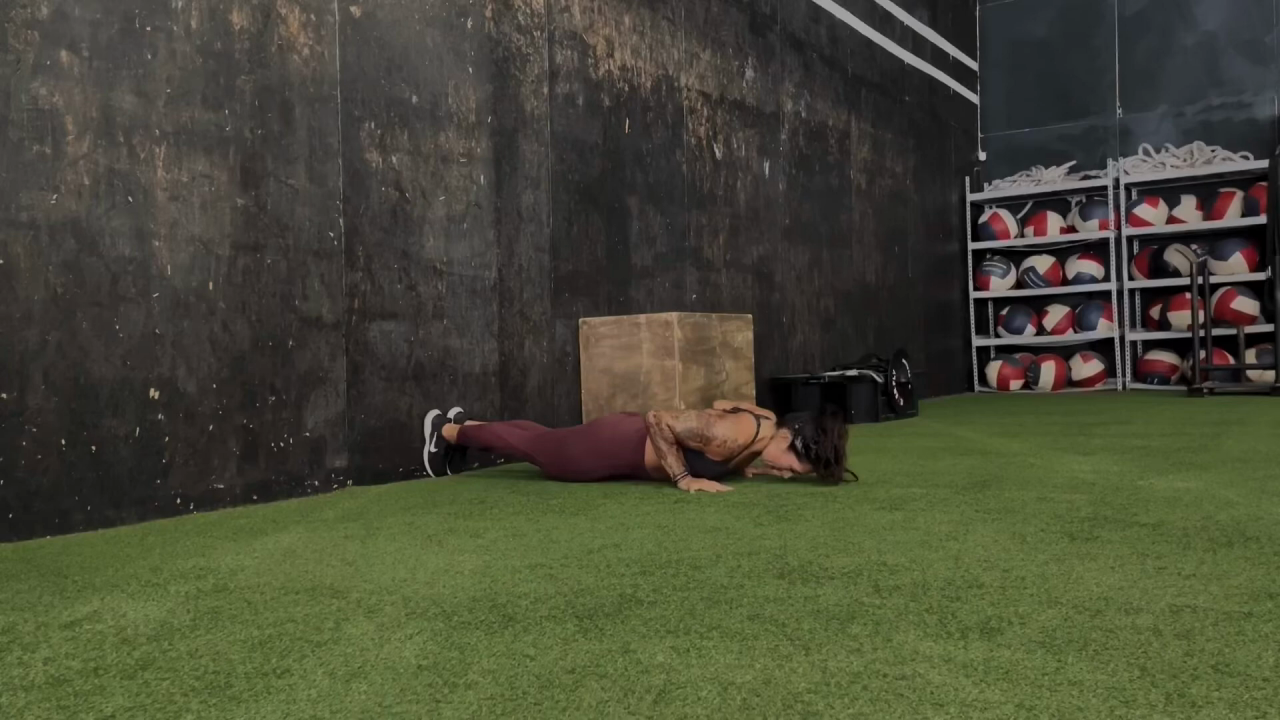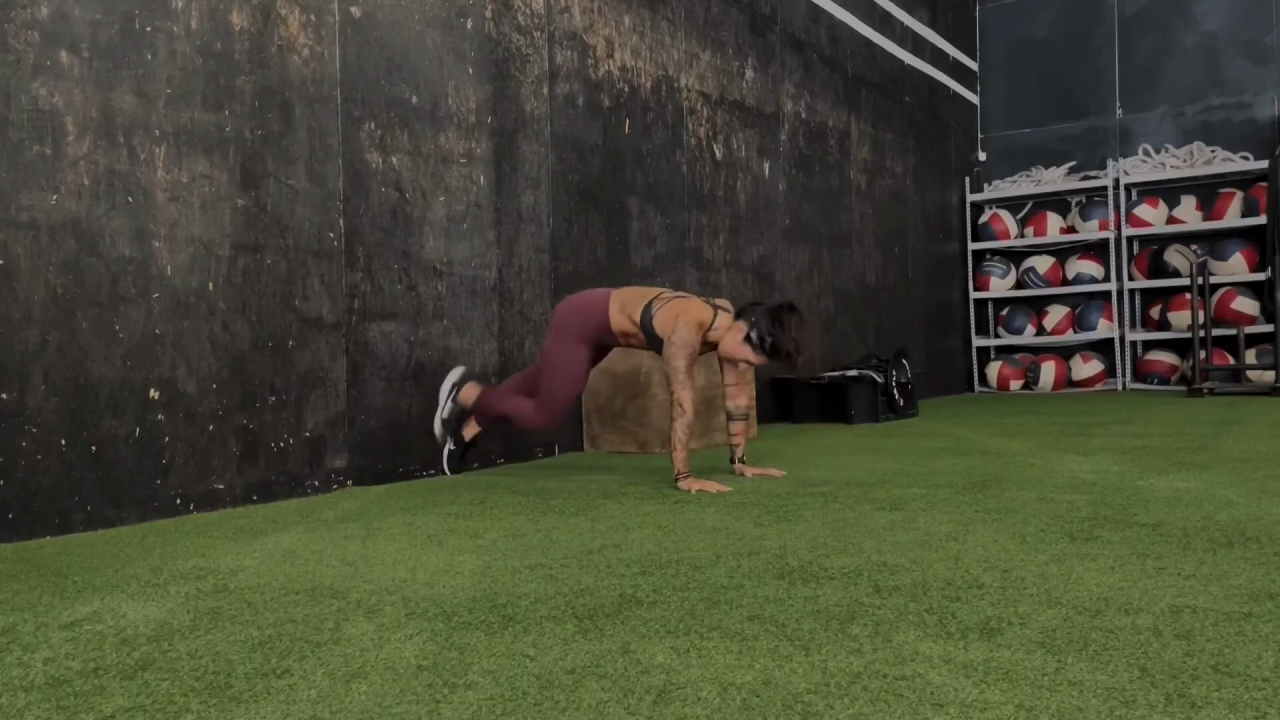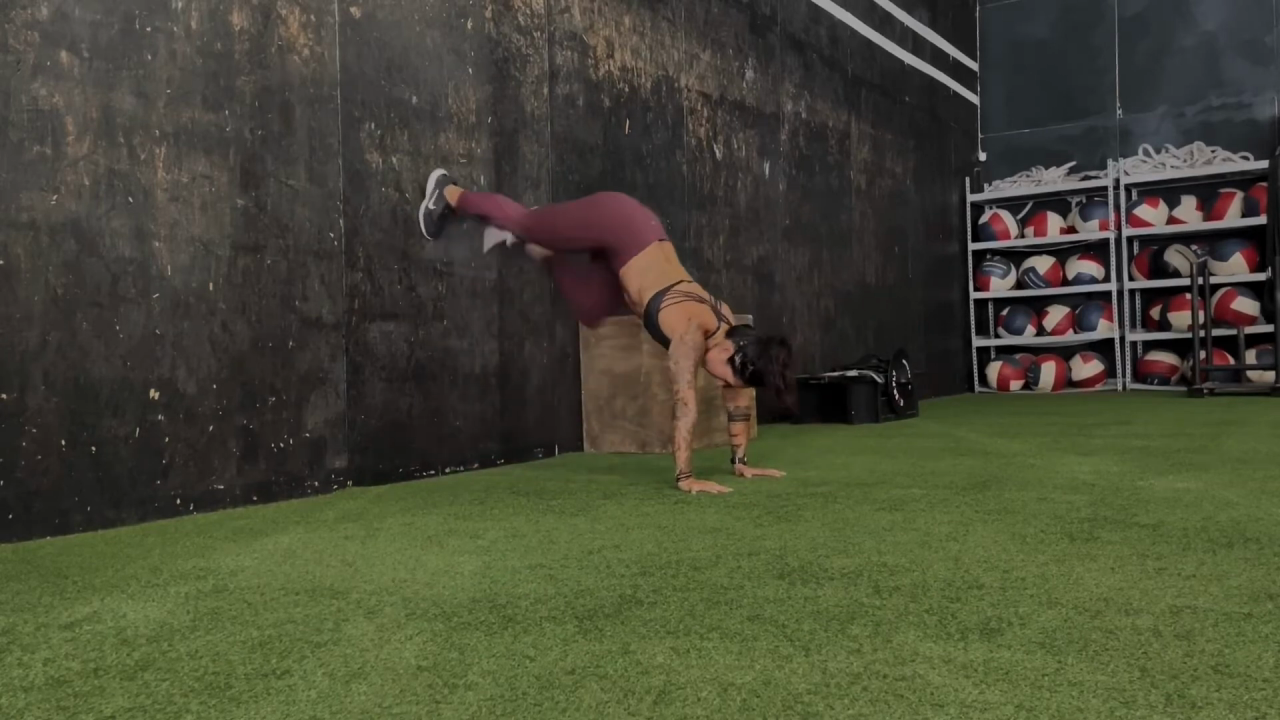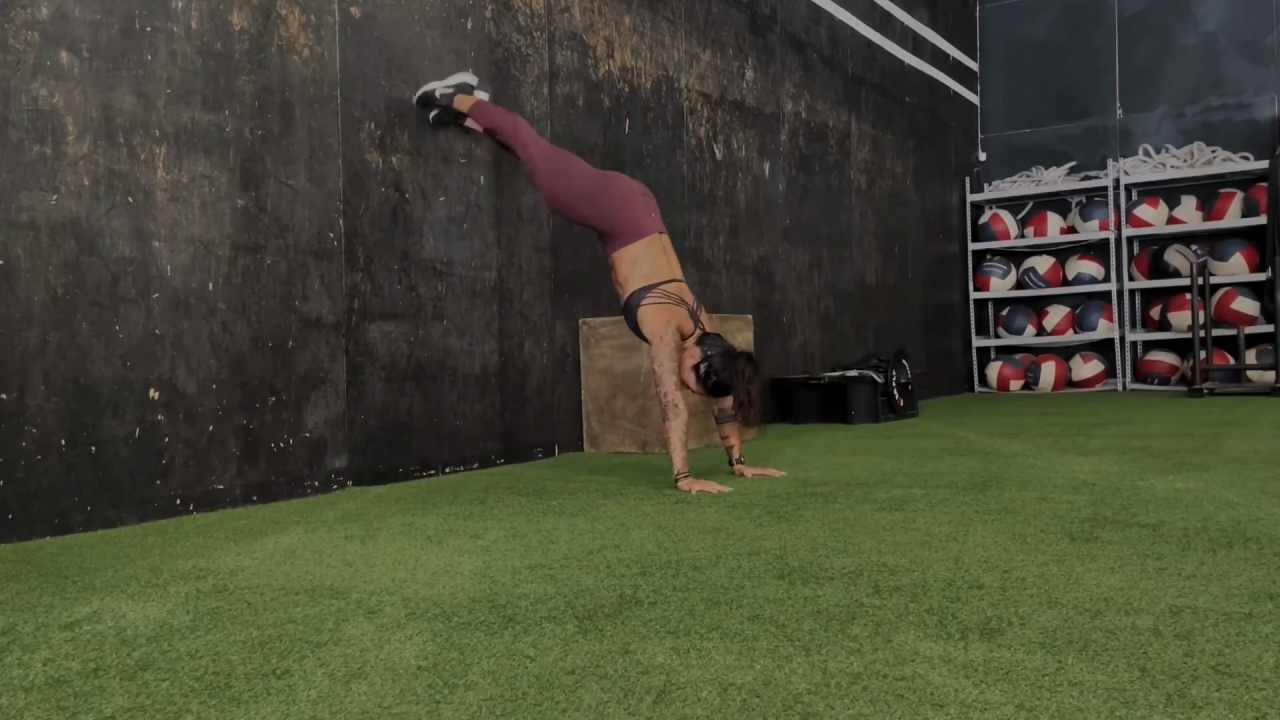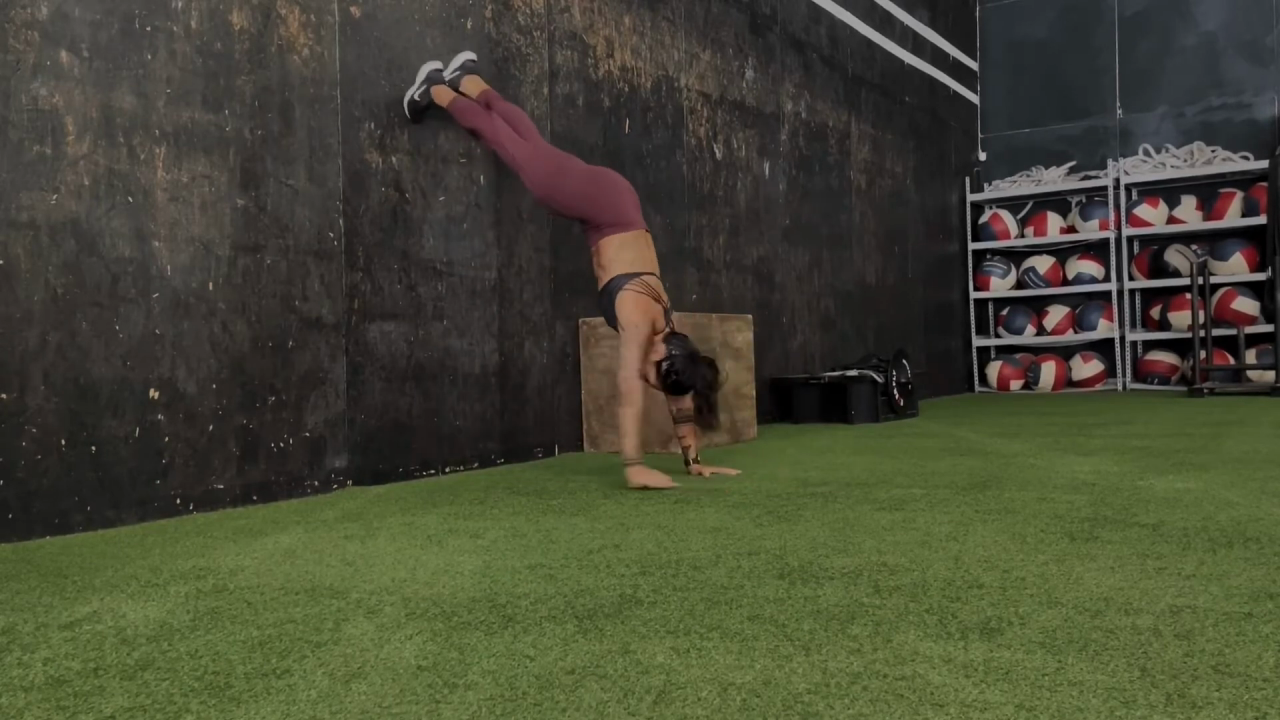
dt=1s
person 1, frame 1
left shoulder: (765, 424)
right shoulder: (736, 434)
left elbow: (717, 407)
right elbow: (659, 418)
left wrist: (740, 465)
right wrist: (683, 478)
left hip: (638, 437)
right hip: (621, 448)
left knee: (542, 437)
right knee: (529, 445)
left ankle: (463, 423)
right ankle: (446, 429)
person 1, frame 2
left shoulder: (733, 325)
right shoulder: (689, 327)
left elbow: (738, 395)
right elbow: (682, 403)
left wrist: (739, 461)
right wrist: (684, 476)
left hip: (604, 327)
right hip: (581, 319)
left knee: (536, 384)
right knee: (543, 417)
left ankle: (464, 428)
right ankle: (465, 393)
person 1, frame 3
left shoulder: (728, 326)
right shoulder: (692, 333)
left elbow: (737, 400)
right elbow: (685, 405)
left wrist: (740, 461)
right wrist: (686, 478)
left hip: (634, 230)
right hip: (614, 219)
left knee: (590, 312)
right knee: (525, 224)
left ankle: (533, 246)
right ankle: (449, 193)
person 1, frame 4
left shoulder: (705, 334)
right shoulder: (668, 330)
left elbow: (723, 400)
right elbow: (672, 404)
left wrist: (738, 461)
right wrist: (684, 476)
left hip: (633, 206)
right hip: (618, 209)
left knee: (550, 158)
right knee: (540, 157)
left ankle: (477, 110)
right ankle: (459, 98)
person 1, frame 5
left shoulder: (670, 334)
right shoulder: (640, 320)
left elbow: (681, 401)
right elbow: (629, 391)
left wrist: (693, 461)
right wrist: (634, 464)
left hip: (611, 208)
right hip: (602, 205)
left knee: (537, 147)
right knee: (512, 146)
left ankle: (469, 79)
right ankle: (435, 89)
